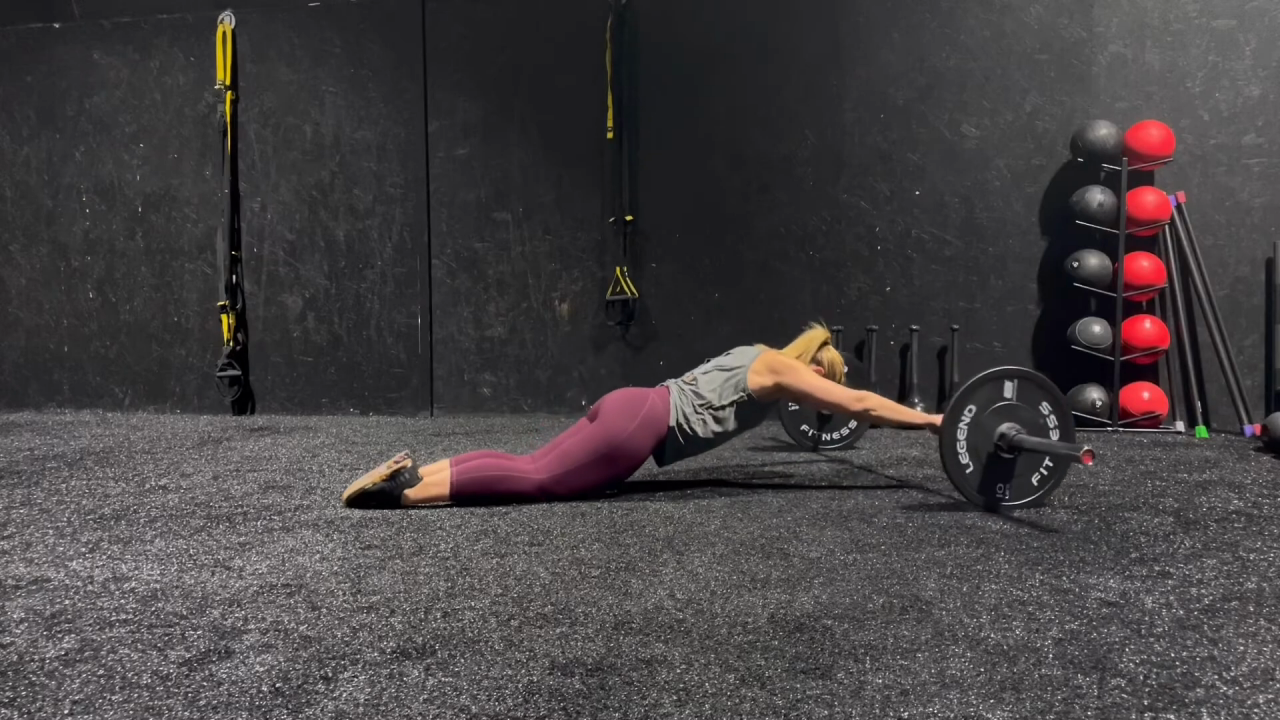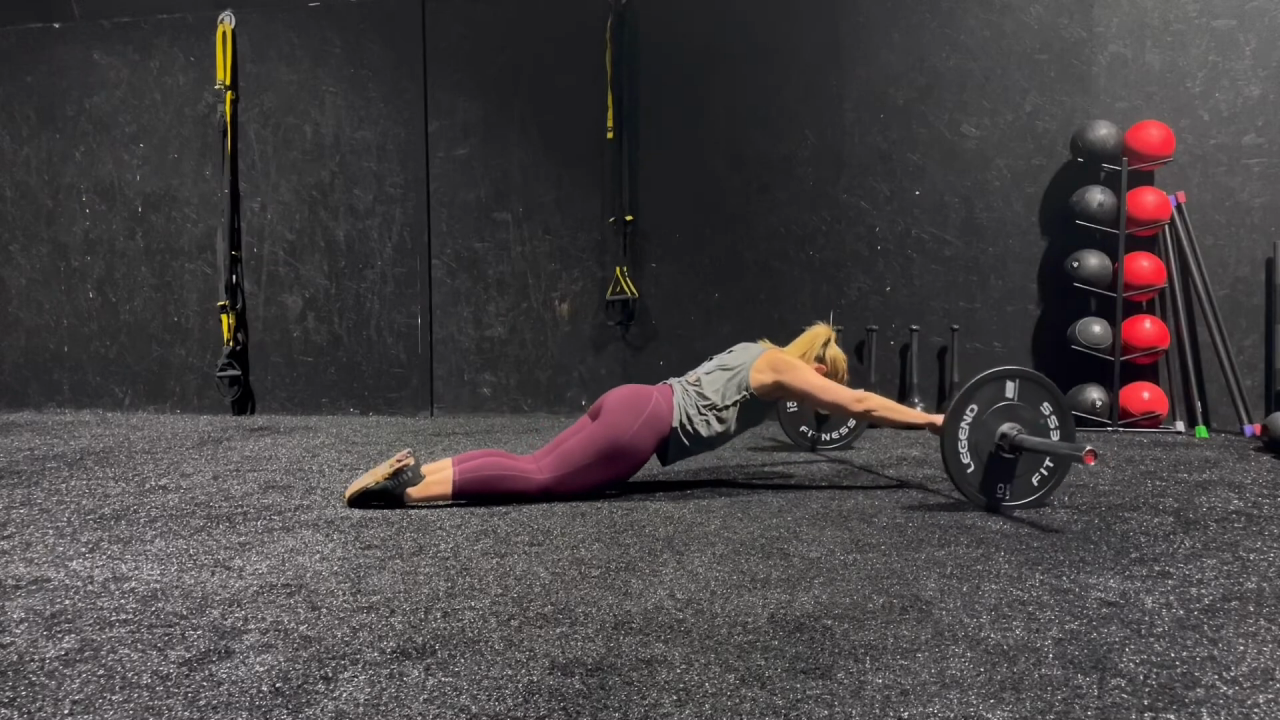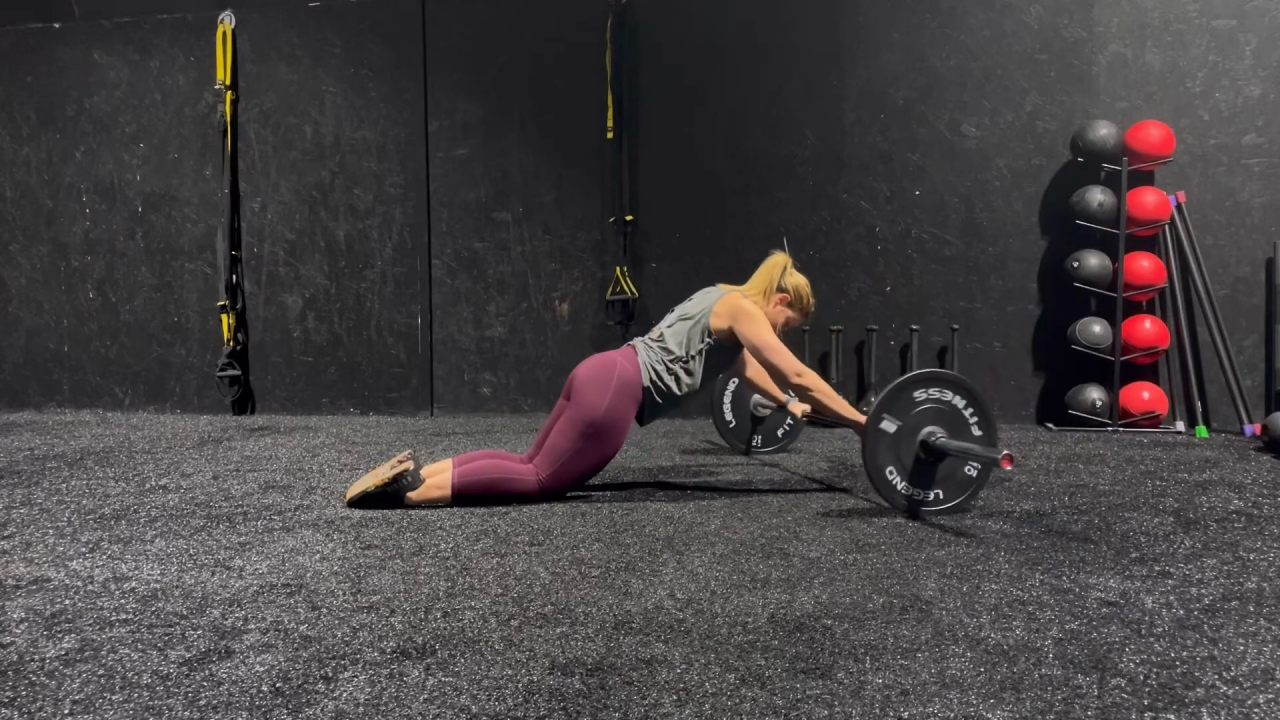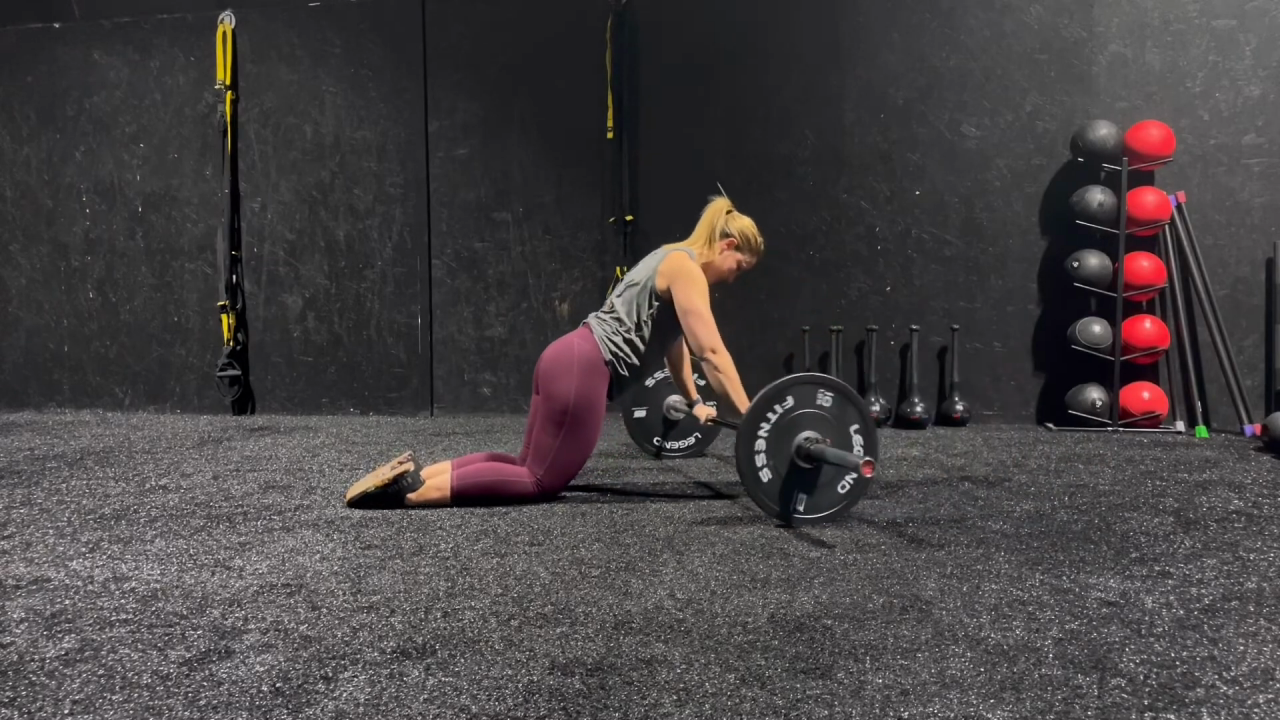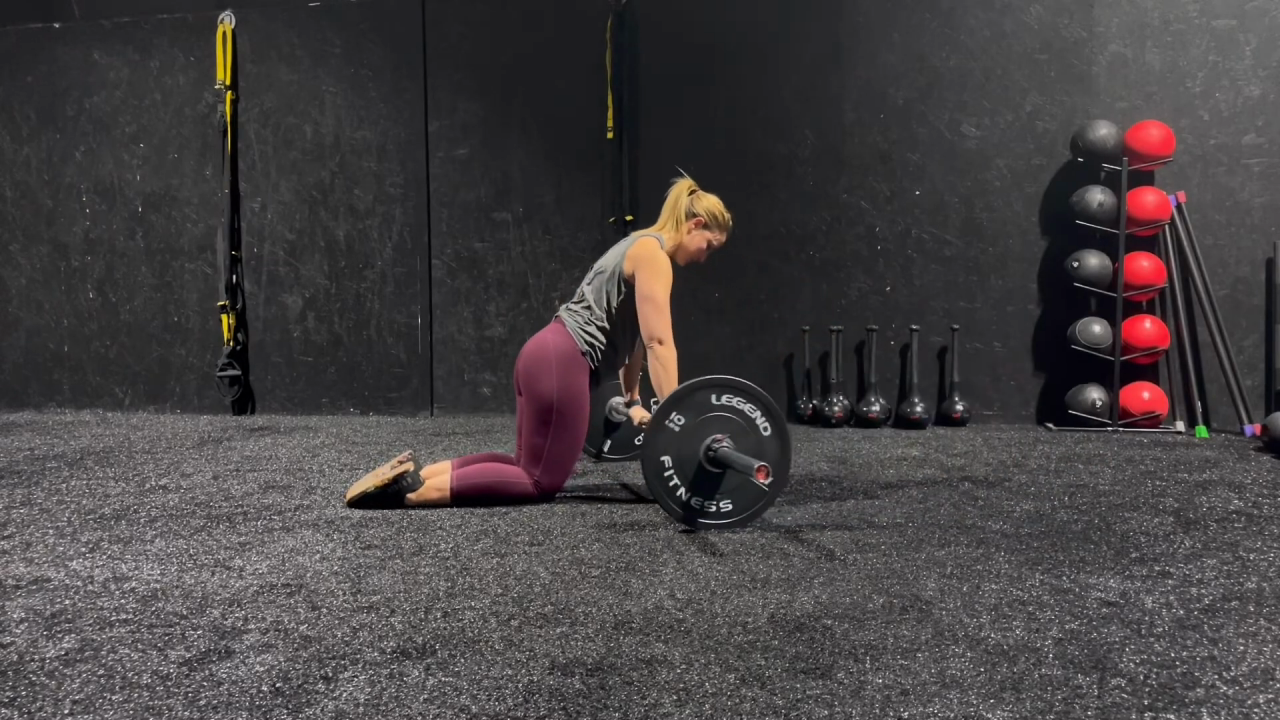
dt=0.7s
person 1, frame 1
left shoulder: (760, 358)
right shoulder: (781, 370)
left elbow: (846, 402)
right elbow: (856, 402)
left wrist: (884, 413)
right wrist: (929, 421)
left hip: (626, 410)
right hip: (641, 424)
left knee: (531, 466)
right knee: (534, 480)
left ankle: (411, 471)
right ankle: (405, 487)
person 1, frame 2
left shoulder: (762, 354)
right shoulder: (783, 368)
left elbow: (842, 400)
right elbow: (856, 402)
right wrist: (929, 421)
left hip: (629, 406)
right hip: (644, 422)
left knee: (534, 465)
right knee: (537, 478)
left ankle: (415, 469)
right ankle: (409, 487)
person 1, frame 3
left shoulder: (727, 300)
right shoulder: (744, 309)
left elbow: (747, 366)
right elbow: (798, 374)
left wrist: (787, 405)
right wrist: (858, 420)
left hip: (602, 377)
right hip: (615, 388)
left knee: (532, 464)
right knee: (541, 481)
left ankle: (415, 471)
right ankle: (412, 487)
person 1, frame 4
left shoulder: (674, 259)
right shoulder: (687, 269)
left elbow: (676, 341)
right elbow: (712, 352)
left wrist: (694, 402)
right wrist: (750, 418)
left hip: (571, 361)
right hip: (583, 369)
left knee: (530, 469)
right knee: (541, 483)
left ankle: (416, 472)
right ankle: (412, 488)
person 1, frame 5
left shoulder: (642, 247)
right shoulder: (654, 255)
left elbow: (634, 337)
right elbow: (659, 343)
left wrist: (633, 400)
left hip: (549, 355)
right hip: (561, 361)
left knee: (530, 467)
right knee: (542, 482)
left ankle: (416, 472)
right ankle: (413, 488)
